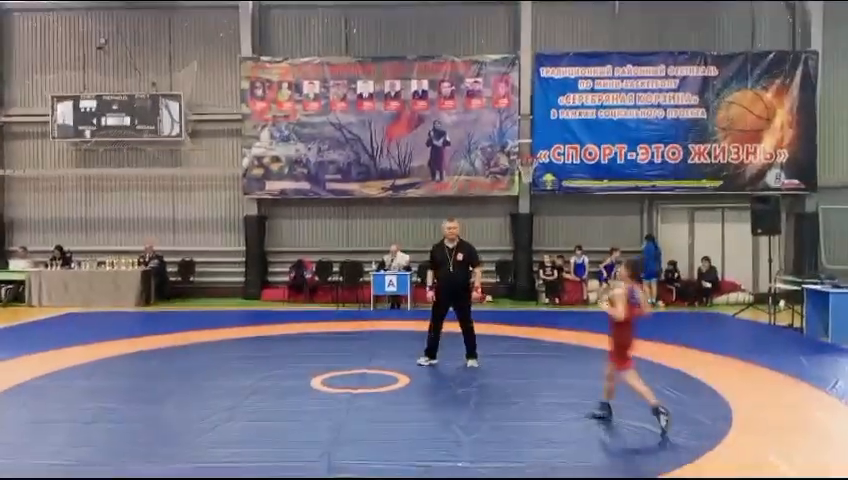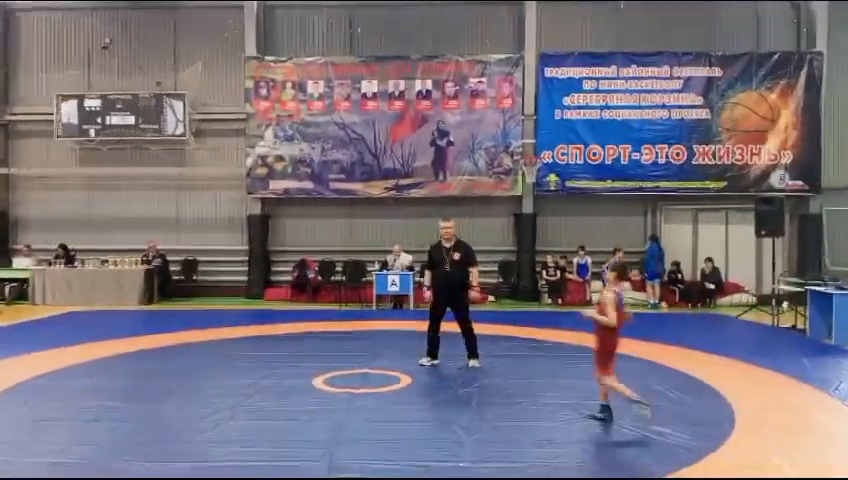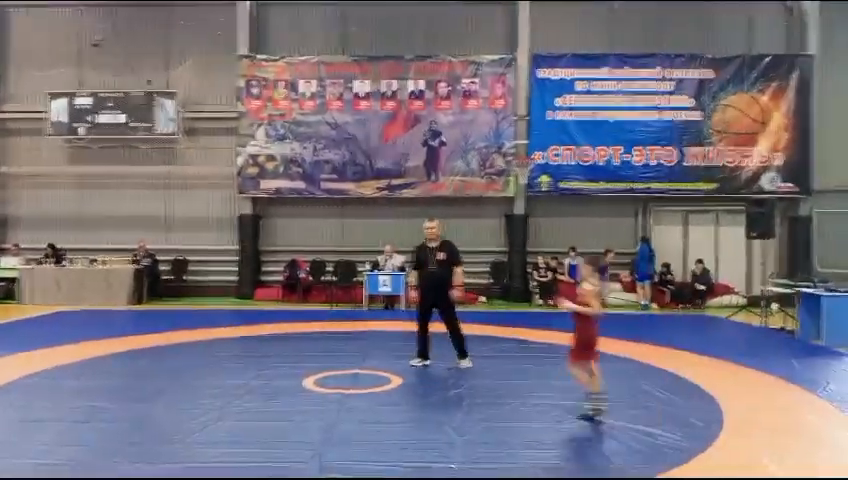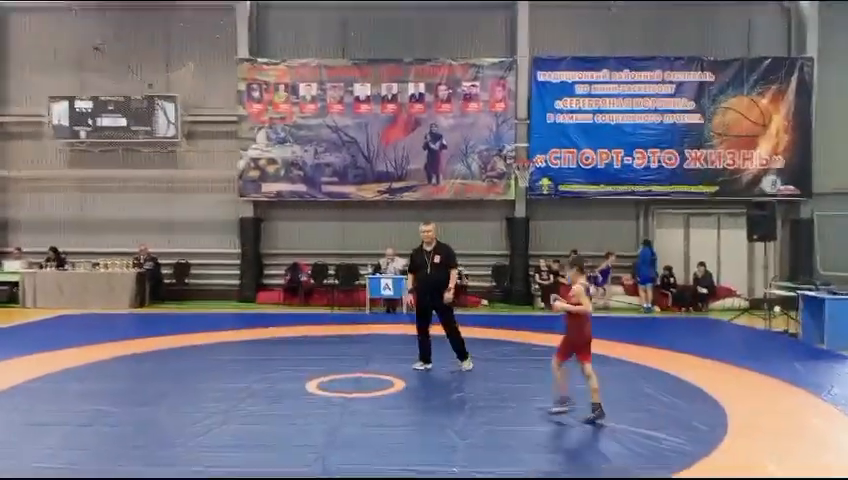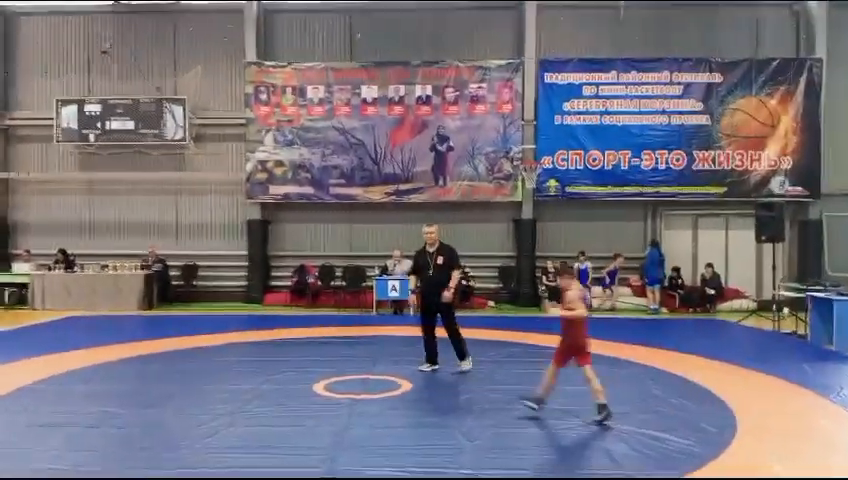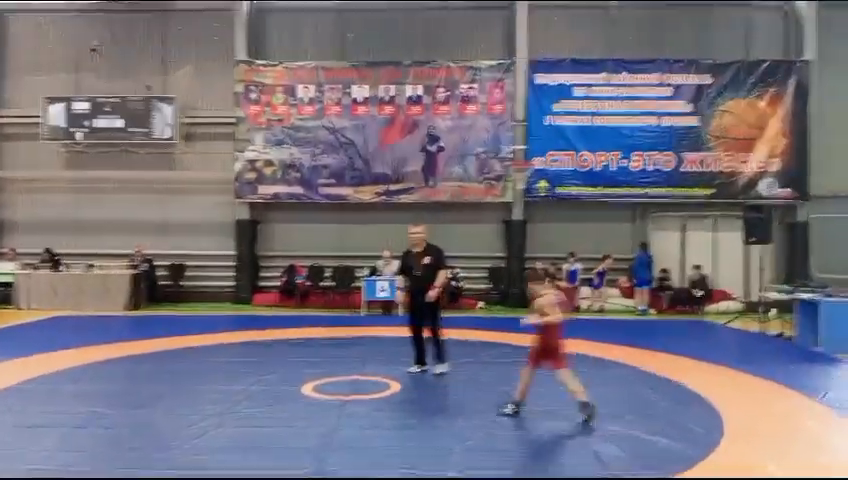
dt=0.1s
person 1, frame 1
left shoulder: (619, 291)
right shoulder: (637, 290)
left elbow: (620, 316)
right elbow: (645, 310)
left wrist: (607, 308)
left hip: (620, 337)
right hip: (626, 335)
left knee: (630, 377)
right knee: (610, 372)
left ankle: (658, 408)
right ankle: (605, 408)
person 1, frame 2
left shoulder: (608, 296)
right shoulder: (618, 294)
left elbow: (612, 322)
right elbow: (624, 316)
left wrist: (594, 315)
left hip: (605, 340)
right hip: (611, 339)
left knee: (606, 379)
right knee: (600, 375)
left ankle: (637, 400)
right ankle: (605, 410)
person 1, frame 3
left shoulder: (587, 287)
right shoulder: (593, 285)
left elbow: (596, 310)
left wrist: (574, 307)
right wrist: (570, 304)
left hip: (584, 332)
right hip: (591, 331)
left knee: (574, 366)
right knee: (591, 368)
left ankle: (595, 395)
right ankle: (595, 408)
person 1, frame 4
left shoulder: (576, 288)
right shoulder: (584, 285)
left elbow: (588, 309)
left wrist: (565, 306)
right wrist: (561, 300)
left hip: (574, 333)
right hip: (585, 333)
left knee: (556, 363)
right knee: (587, 370)
left ankle: (564, 399)
right ankle: (597, 408)
person 1, frame 5
left shoulder: (571, 294)
right shoulder: (579, 290)
left elbow: (583, 313)
left wrist: (560, 313)
right wrist: (560, 309)
left hip: (571, 338)
right hip: (581, 338)
left knee: (553, 369)
right knee: (588, 373)
left ankle: (538, 400)
right ankle: (603, 408)
person 1, frame 6
left shoulder: (544, 299)
right shoulder: (556, 295)
left elbow: (557, 317)
right elbow: (561, 314)
left wrist: (535, 321)
left hip: (545, 342)
right hip: (555, 340)
left knee: (528, 371)
right knee: (565, 375)
left ankle: (516, 405)
right ankle: (585, 404)
person 2, frame 1
left shoulder: (467, 248)
right shoulder: (436, 249)
left elbow: (477, 269)
right elbow: (431, 270)
left wrist: (477, 288)
right wrist: (429, 288)
left hip: (462, 293)
right hip: (441, 293)
left knee: (467, 325)
right knee: (435, 325)
left ankle: (472, 357)
right ankle: (430, 356)
person 2, frame 2
left shoulder: (464, 247)
right shoulder: (434, 249)
left elbow: (473, 268)
right elbow: (429, 270)
left wrist: (474, 287)
right wrist: (427, 288)
left hip: (459, 293)
right hip: (439, 293)
left knee: (466, 325)
right knee: (433, 324)
left ankle: (473, 357)
right ankle: (432, 356)
person 2, frame 3
left shoulder: (449, 247)
right shoulder: (419, 249)
left elbow: (458, 268)
right elbow: (415, 270)
left wrist: (456, 287)
right wrist: (413, 288)
left hip: (444, 293)
right hip: (425, 293)
left knee: (452, 325)
right knee: (422, 325)
left ankle: (463, 356)
right ankle: (422, 357)
person 2, frame 4
left shoulder: (445, 250)
right shoulder: (416, 253)
left elbow: (454, 270)
right elbow: (411, 274)
left wrist: (450, 289)
right wrist: (409, 292)
left hip: (441, 296)
right hip: (422, 296)
left knee: (450, 327)
right knee: (422, 329)
left ankle: (465, 358)
right ankle: (424, 360)
person 2, frame 5
left shoulder: (448, 251)
right shoulder: (419, 254)
left elbow: (456, 271)
right elbow: (414, 275)
left wrist: (450, 289)
right wrist: (412, 292)
left hip: (444, 297)
right hip: (426, 298)
left knee: (452, 328)
right knee: (427, 330)
left ankle: (464, 358)
right ankle: (431, 362)
person 2, frame 6
left shoulder: (435, 251)
right shoulder: (406, 255)
left elbow: (443, 271)
right elbow: (402, 275)
left wrist: (436, 288)
right wrist: (400, 290)
left hip: (430, 297)
right hip: (414, 298)
left knee: (434, 329)
right knee: (415, 331)
left ankle: (441, 361)
right ankle: (420, 363)
